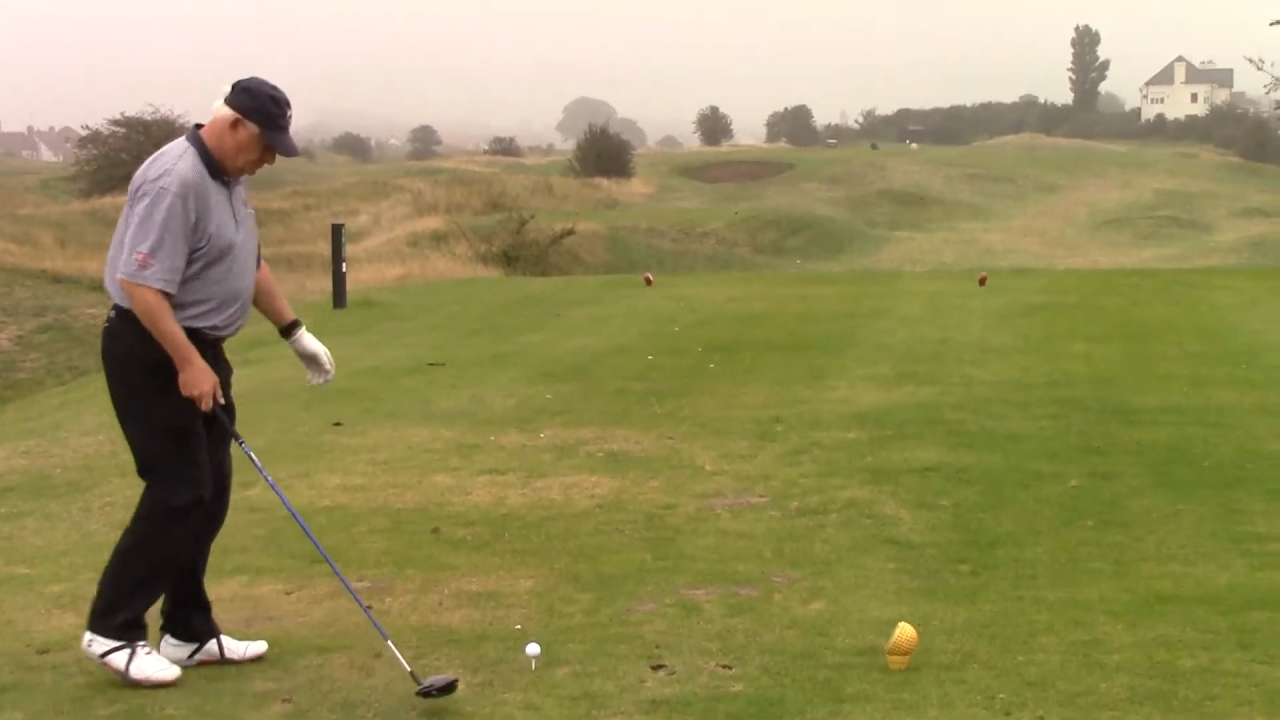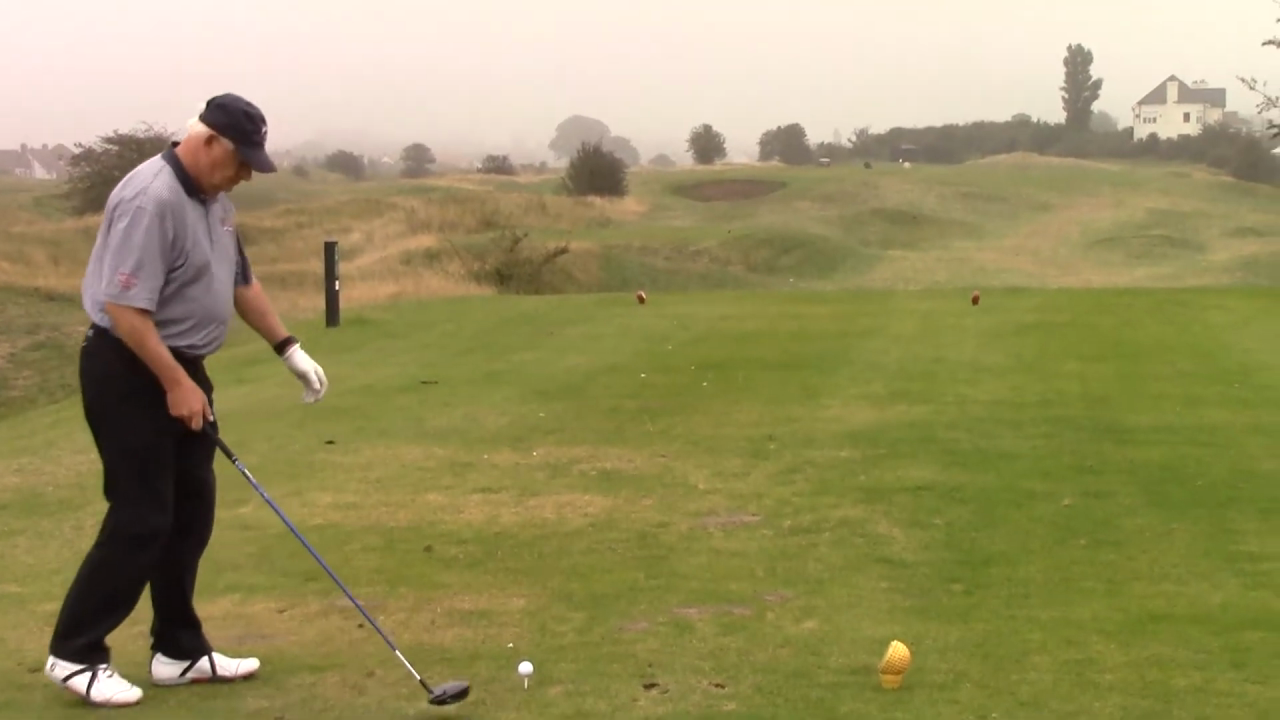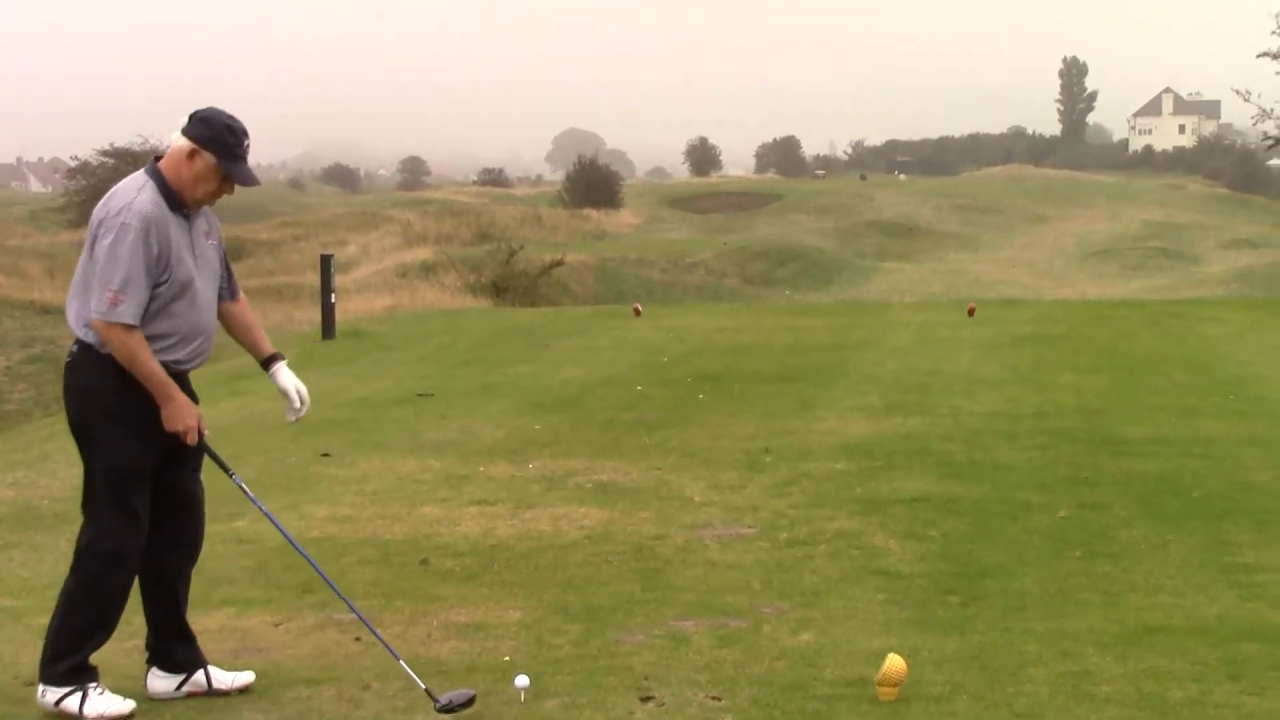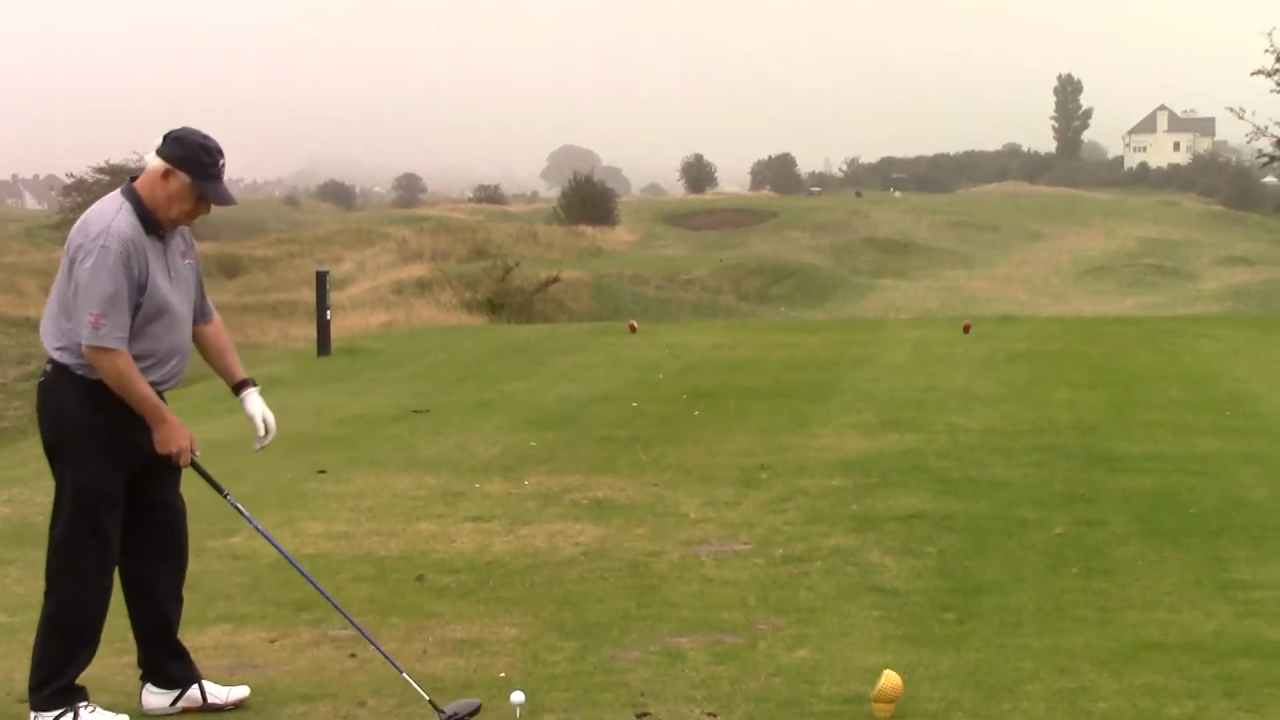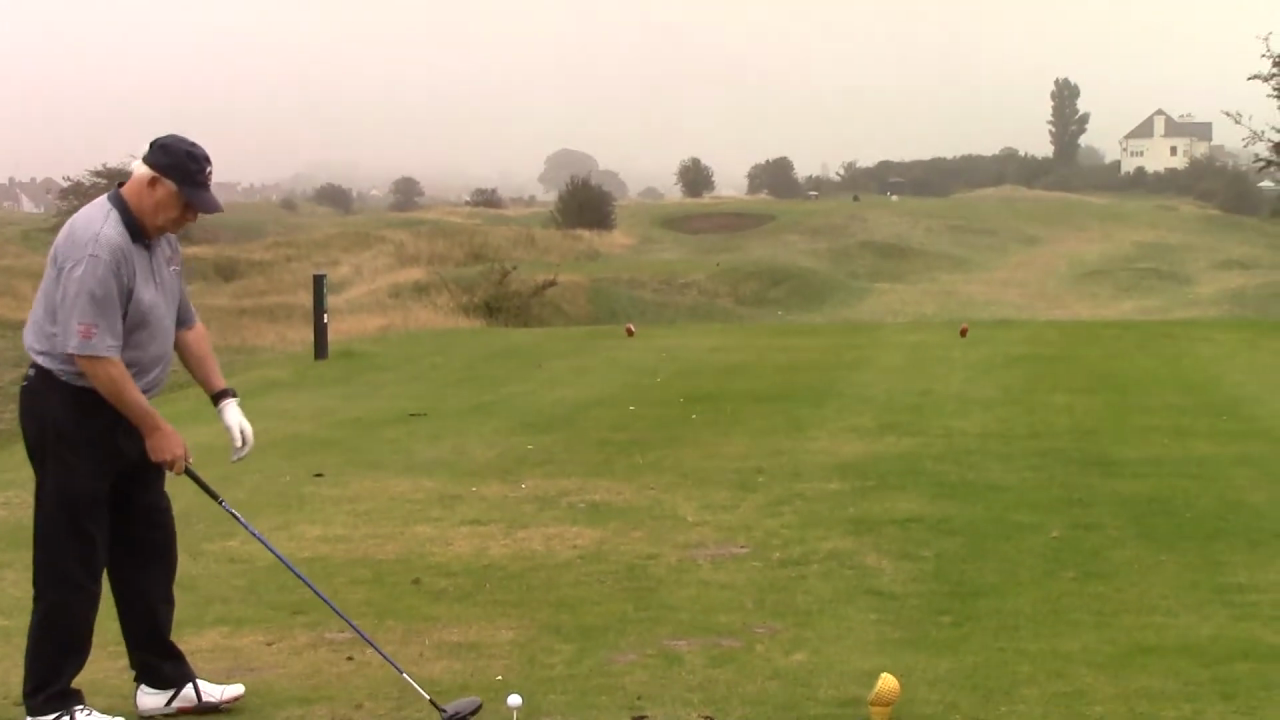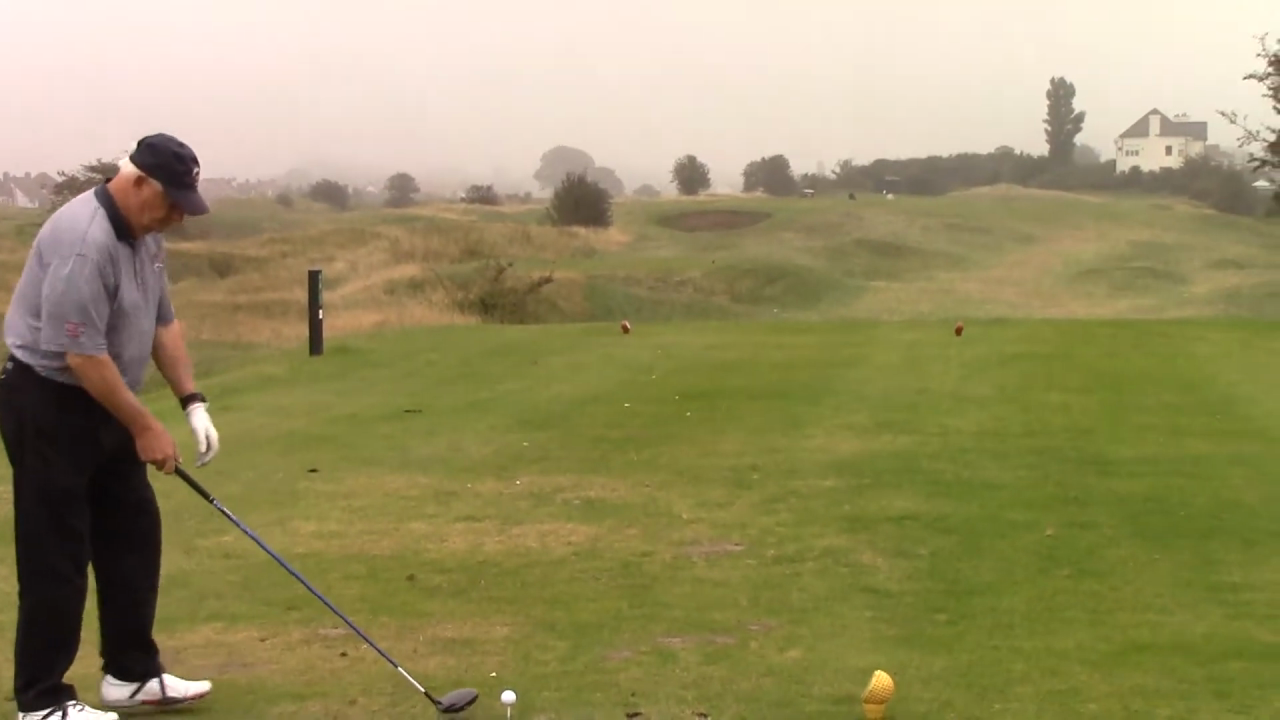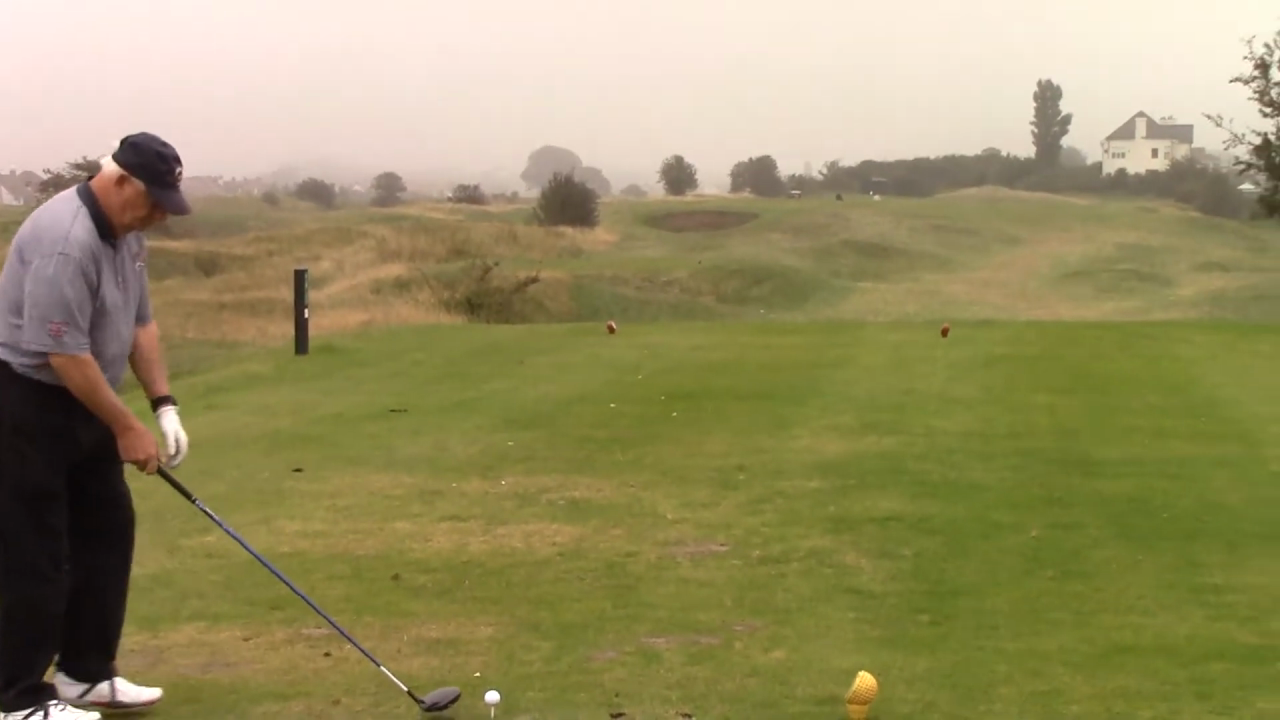
dt=0.1s
person 1, frame 1
left shoulder: (230, 180)
right shoulder: (173, 180)
left elbow: (250, 265)
right elbow: (141, 286)
left wrist: (295, 331)
right wrist: (187, 364)
left hip: (199, 350)
right hip: (151, 353)
left knee: (207, 494)
right knee: (176, 492)
left ankle: (188, 630)
right ankle: (111, 630)
person 1, frame 2
left shoulder: (212, 198)
right shoulder: (150, 199)
left elbow: (241, 282)
right elbow: (123, 306)
left wrist: (289, 348)
right wrist: (178, 384)
left hip: (178, 369)
right hip: (130, 372)
left knee: (190, 511)
right knee: (142, 515)
left ankle: (178, 649)
right ankle: (75, 652)
person 1, frame 3
left shoulder: (198, 213)
right shoulder: (133, 216)
left elbow: (228, 296)
right elbow: (114, 325)
left wrist: (275, 364)
right wrist: (171, 400)
left hip: (162, 385)
right hip: (113, 387)
left knee: (177, 529)
right knee: (116, 532)
left ankle: (174, 664)
person 1, frame 4
left shoulder: (175, 233)
right shoulder: (111, 237)
left elbow: (201, 318)
right elbow: (101, 348)
left wrist: (246, 389)
right wrist: (163, 420)
left hip: (139, 407)
right hip: (88, 407)
left knee: (160, 544)
right knee: (87, 554)
person 1, frame 5
left shoulder: (160, 239)
right shoulder: (98, 245)
left elbow: (185, 325)
right elbow: (94, 358)
left wrist: (223, 399)
right wrist: (154, 430)
left hip: (120, 411)
right hip: (68, 413)
left knee: (149, 546)
right knee: (72, 560)
person 1, frame 6
left shoulder: (144, 234)
right shoulder: (83, 242)
left elbow: (162, 323)
right elbow: (84, 355)
left wrist: (193, 403)
right wrist: (146, 428)
left hip: (100, 405)
right hip: (48, 406)
left knee: (132, 533)
right knee: (56, 554)
left ankle: (131, 673)
person 1, frame 7
left shoulder: (125, 232)
right shoulder: (63, 241)
left elbow: (139, 324)
right elbow: (66, 355)
left wrist: (163, 407)
right wrist: (126, 428)
left hip: (78, 405)
left knee: (107, 531)
left ankle: (85, 673)
